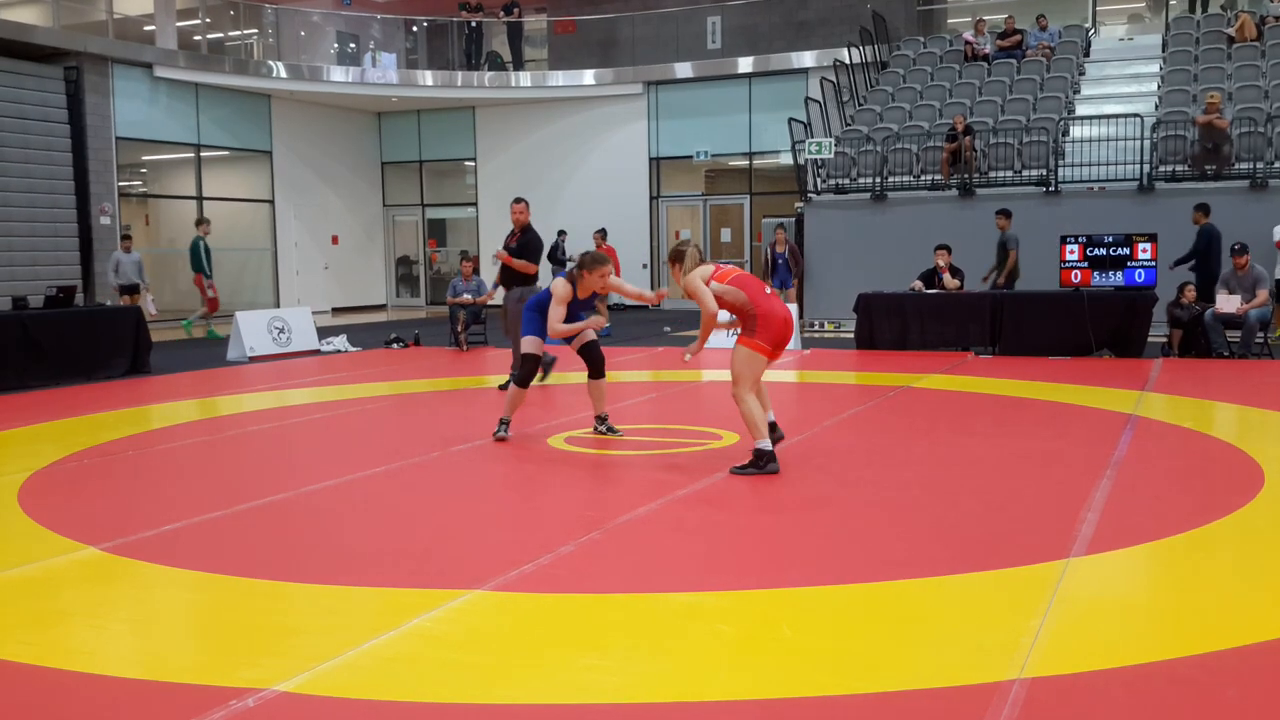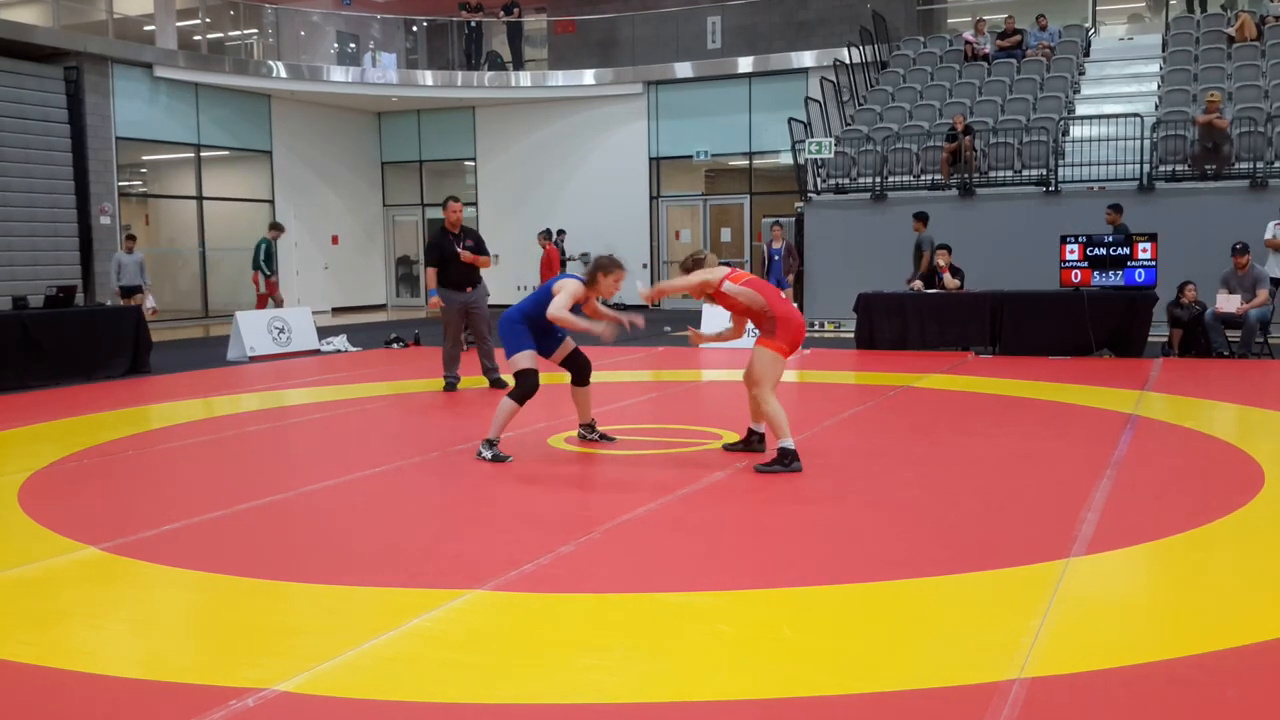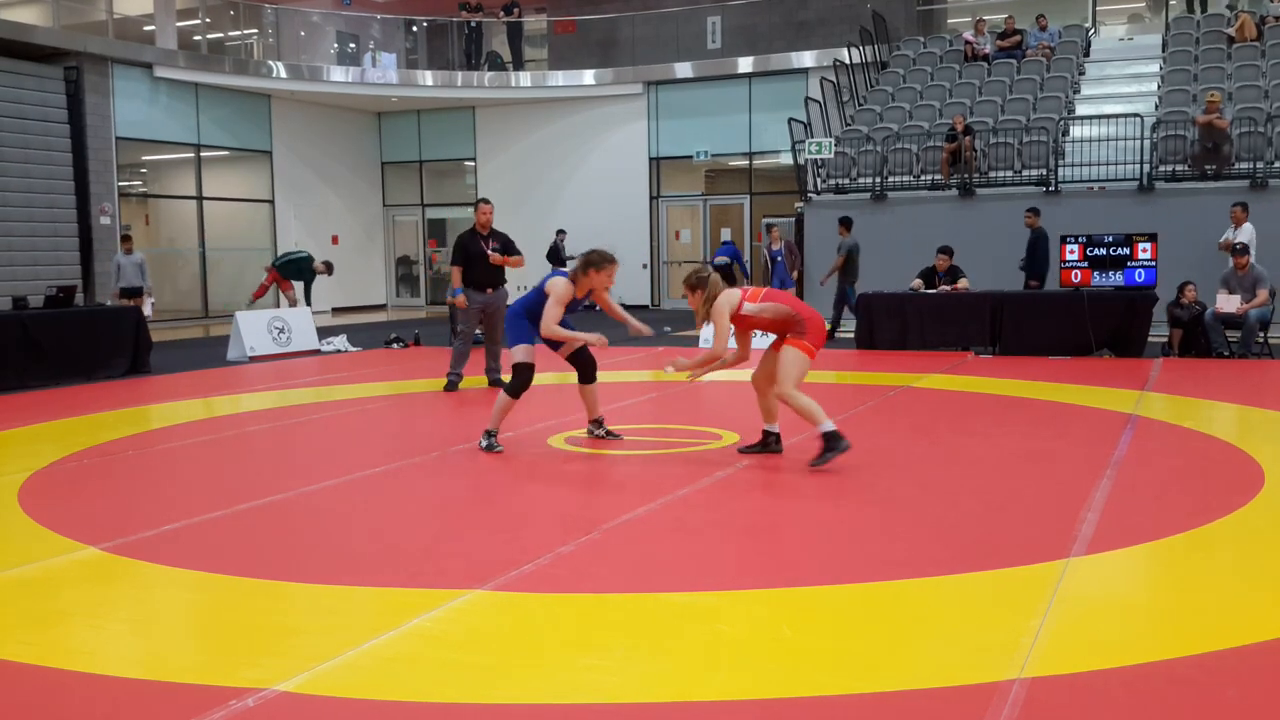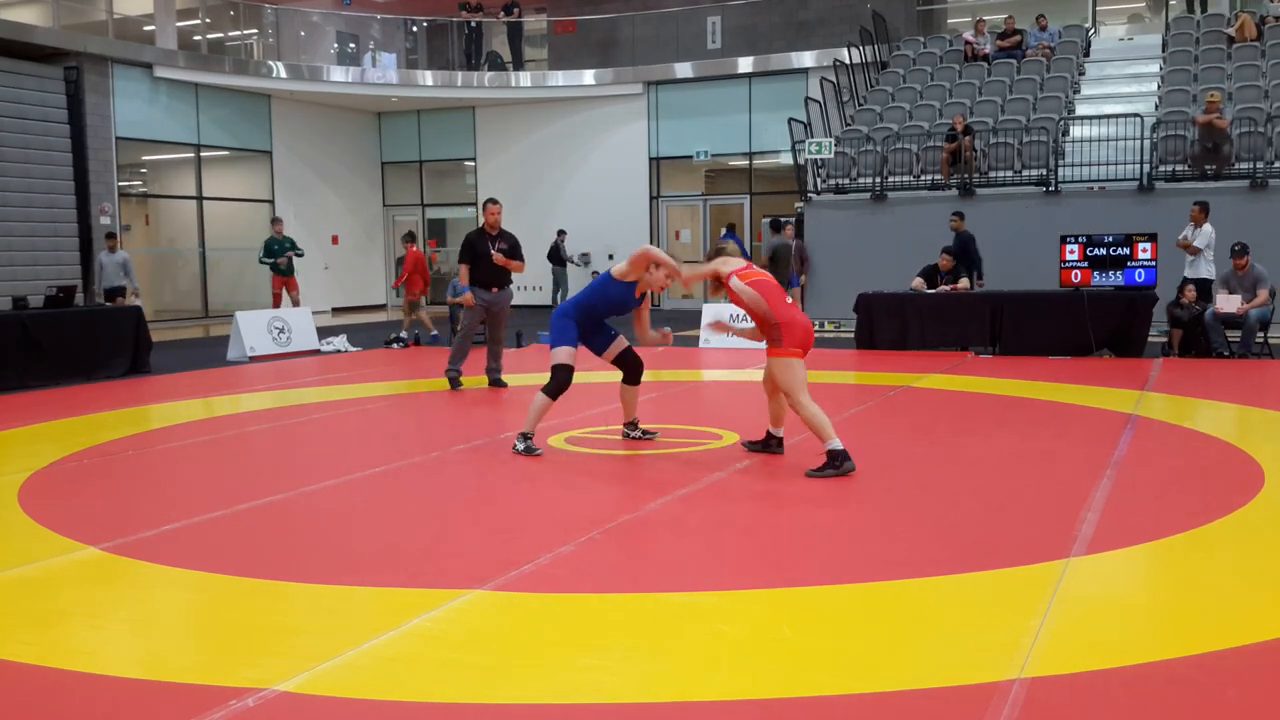
dt=1s
person 1, frame 1
left shoulder: (692, 278)
right shoulder: (717, 271)
left elbow: (711, 310)
left wrist: (699, 344)
right wrist: (730, 324)
left hip: (763, 321)
right hip: (781, 316)
left knee: (742, 392)
right knee: (749, 381)
left ankle: (765, 456)
right ankle: (770, 428)
person 1, frame 2
left shoulder: (708, 275)
right shoulder: (729, 282)
left elbow: (666, 287)
right elbow: (737, 330)
left wrist: (648, 294)
right wrist: (706, 337)
left hip: (780, 324)
right hip: (789, 323)
left knee: (762, 392)
right knee: (751, 380)
left ankle: (788, 455)
right ankle: (755, 437)
person 1, frame 3
left shoulder: (721, 303)
right shoulder: (732, 304)
left elbow: (718, 351)
right elbow: (743, 353)
left wrist: (689, 364)
right wrist: (707, 368)
left hip: (806, 325)
right hip: (796, 327)
left knee: (784, 391)
right knee: (760, 381)
left ankle: (833, 438)
right ankle: (771, 438)
person 1, frame 4
left shoulder: (725, 264)
right shoulder: (752, 278)
left elbow: (687, 275)
right elbow: (761, 334)
right wrist: (728, 328)
left hip: (786, 330)
right hip: (798, 326)
left knee: (798, 399)
right knee: (771, 385)
left ankle: (839, 456)
right ankle: (774, 440)
person 2, frame 1
left shoulder: (605, 280)
right shoulder: (564, 285)
left elbow: (635, 293)
right elbow: (553, 330)
left wrist: (653, 296)
right wrist: (585, 324)
left hip: (569, 315)
right hip: (537, 314)
left knee: (596, 360)
right knee: (529, 368)
left ankle: (601, 421)
right ankle: (504, 422)
person 2, frame 2
left shoulder: (589, 291)
right shoulder: (575, 287)
left elbow: (595, 312)
right elbow: (554, 314)
left wrist: (621, 318)
right wrist: (592, 328)
left hip: (538, 328)
right hip: (515, 324)
left knee: (582, 367)
right knee: (528, 385)
left ankle: (587, 428)
right ankle: (488, 444)
person 2, frame 3
left shoulder: (592, 284)
right shoulder: (563, 285)
left elbow: (609, 305)
right elbow: (547, 330)
left wrist: (633, 323)
right wrist: (586, 337)
left hip: (549, 318)
right hip: (521, 318)
left knee: (587, 365)
right knee: (523, 377)
left ankle: (596, 424)
right ankle: (490, 434)
person 2, frame 4
left shoulder: (643, 296)
right shoulder: (628, 272)
left elbow: (644, 337)
right elbow: (646, 251)
left wrist: (663, 337)
right wrist: (675, 267)
left hip: (593, 325)
right hip: (568, 319)
left knee: (634, 366)
right knee: (561, 379)
left ankle: (630, 426)
right ankle: (523, 437)
person 3, frame 1
left shoulder: (532, 238)
right shoulder: (511, 235)
left elbow: (531, 268)
left wrist: (508, 258)
right wrist: (495, 284)
left hip: (523, 292)
right hip: (510, 291)
left knee: (517, 335)
right knee: (513, 333)
left ankle: (517, 377)
right ankle: (545, 359)
person 3, frame 2
left shoulder: (473, 235)
right shoulder: (436, 239)
left elbow: (487, 261)
right elbow: (431, 269)
left wrist: (473, 258)
right wrist: (433, 294)
left hip: (476, 292)
right hip: (451, 295)
left knee: (483, 335)
right knee: (452, 339)
left ankle: (493, 375)
right ankle: (451, 378)
person 3, frame 3
left shoulder: (501, 238)
right shoulder: (464, 239)
left elbow: (520, 261)
right elbow: (456, 268)
left wrist: (503, 260)
right wrist: (457, 292)
left hip: (497, 294)
right hip: (472, 294)
left knee: (495, 337)
right knee: (463, 336)
left ankle: (494, 375)
right ankle: (454, 376)
person 3, frame 4
left shoulder: (510, 239)
right shoulder: (472, 238)
left elbow: (520, 267)
right elbow: (464, 266)
left wrist: (505, 262)
right wrist: (466, 290)
left hip: (502, 293)
right hip: (478, 292)
left knee: (497, 337)
right knee: (465, 332)
left ankle: (494, 375)
right ankle: (453, 372)
